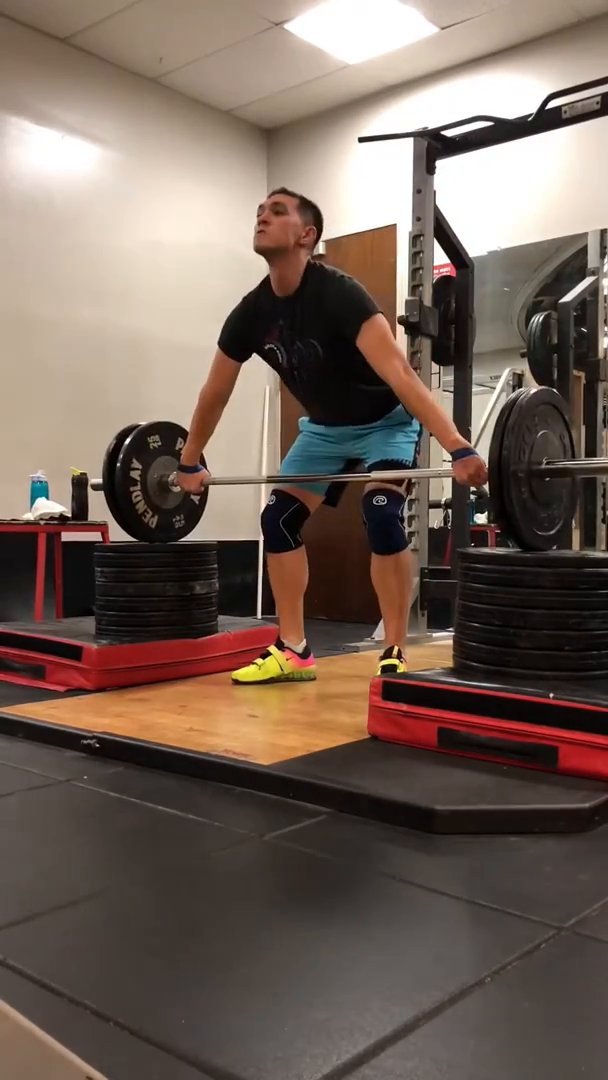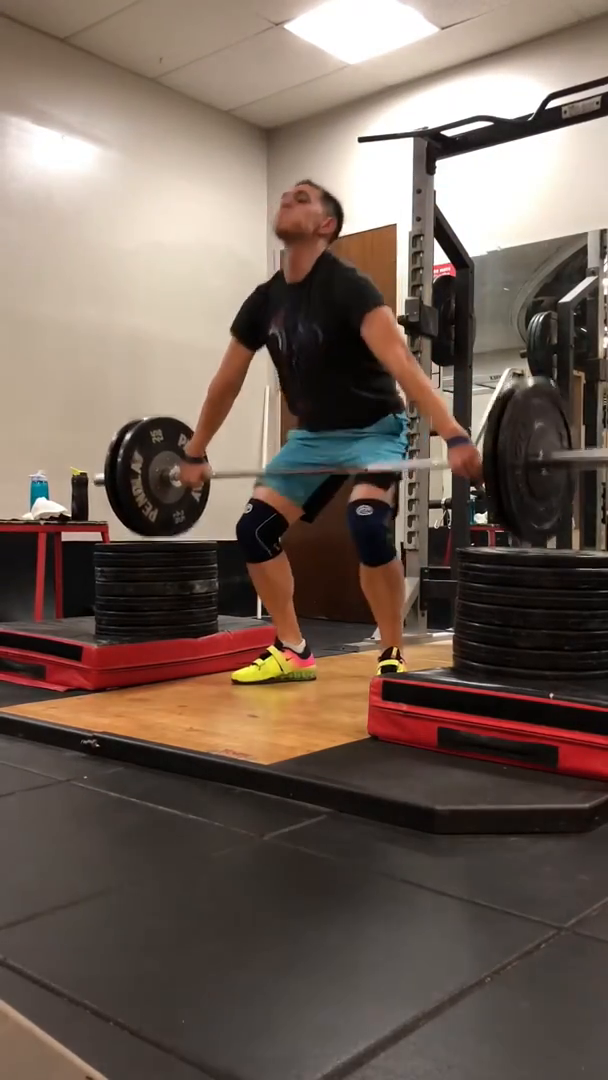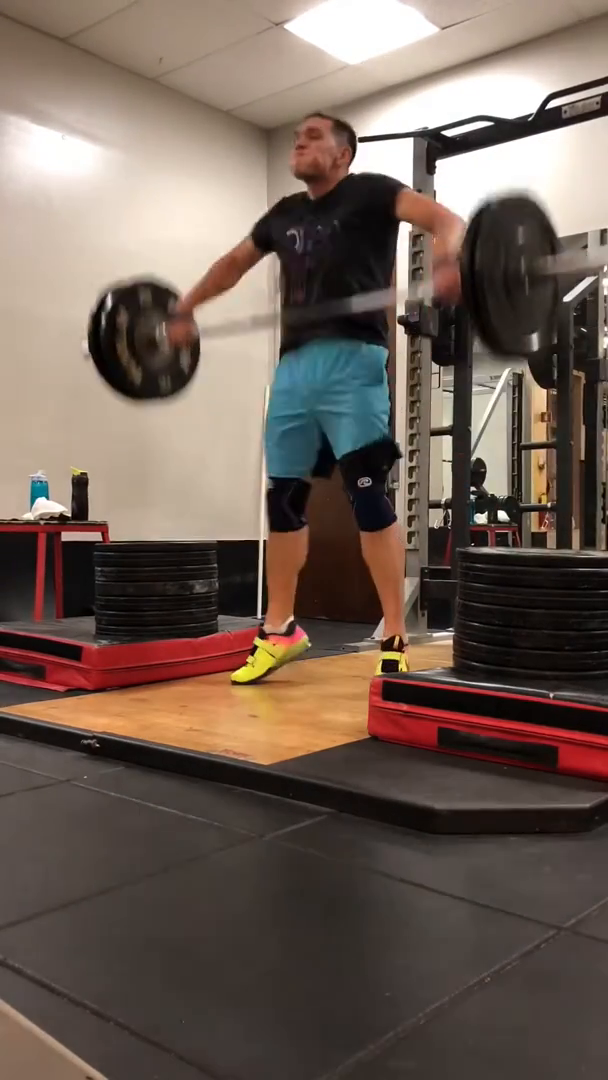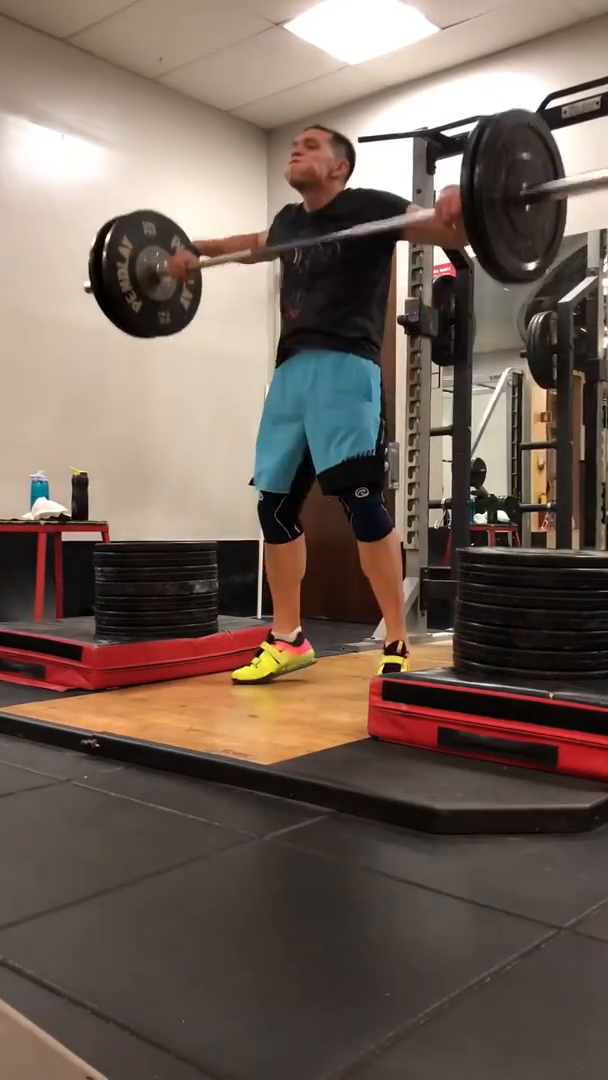
dt=0.3s
person 1, frame 1
left shoulder: (337, 293)
right shoulder: (250, 313)
left elbow: (398, 372)
right elbow: (215, 393)
left wrist: (459, 449)
right wrist: (189, 462)
left hip: (384, 421)
right hip: (324, 426)
left knee: (381, 516)
right knee: (278, 517)
left ankle: (395, 655)
right ankle: (293, 650)
person 1, frame 2
left shoulder: (346, 287)
right shoulder: (265, 300)
left elbow: (400, 362)
right elbow: (227, 381)
left wrist: (455, 438)
right wrist: (196, 454)
left hip: (372, 429)
right hip: (312, 435)
left knee: (368, 524)
right knee: (254, 527)
left ankle: (393, 658)
right ankle: (291, 651)
person 1, frame 3
left shoulder: (368, 192)
right shoulder: (285, 212)
left elbow: (442, 220)
right elbow: (233, 262)
left wrist: (448, 261)
right wrist: (185, 310)
left hip: (352, 360)
right hip: (295, 366)
left knee: (366, 491)
right knee: (283, 496)
left ankle: (394, 644)
right ankle: (280, 630)
person 1, frame 4
left shoulder: (366, 204)
right shoulder: (289, 217)
left elbow: (449, 231)
right elbow: (262, 243)
left wrist: (450, 216)
right wrist: (197, 250)
left hip: (345, 366)
right hip: (290, 370)
left knee: (361, 500)
right knee: (275, 505)
left ankle: (398, 648)
right ankle: (287, 639)
